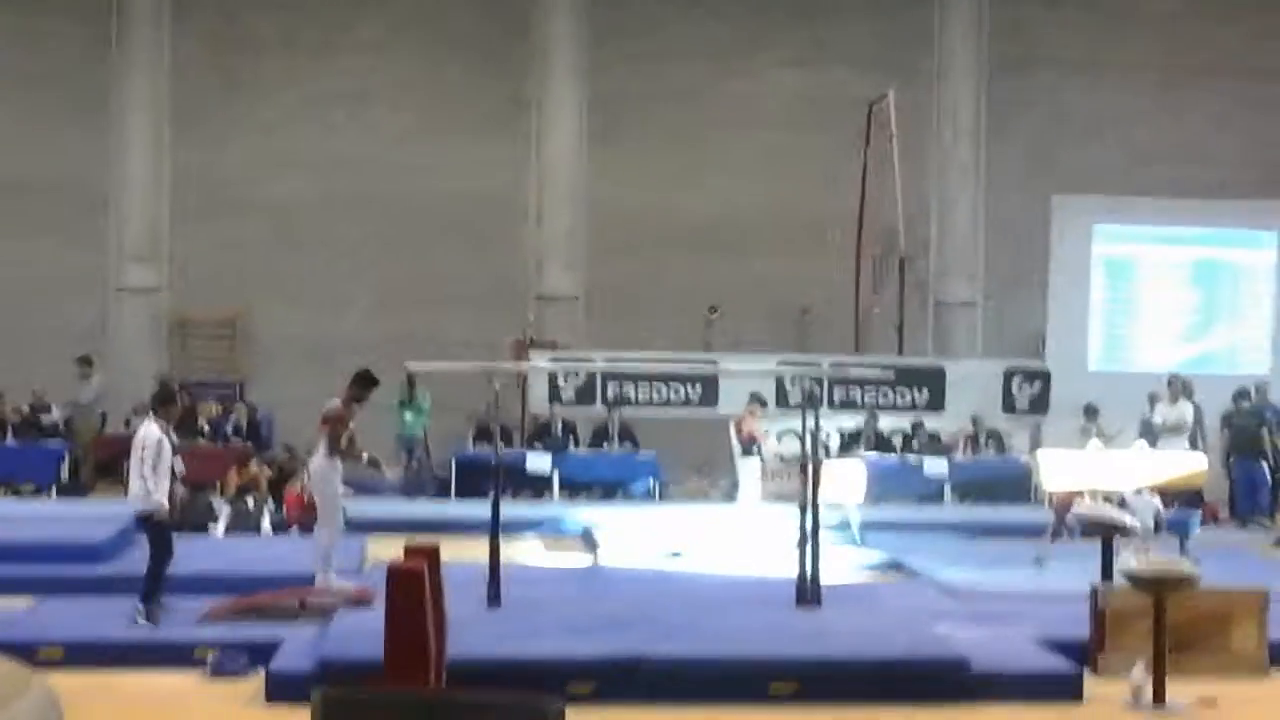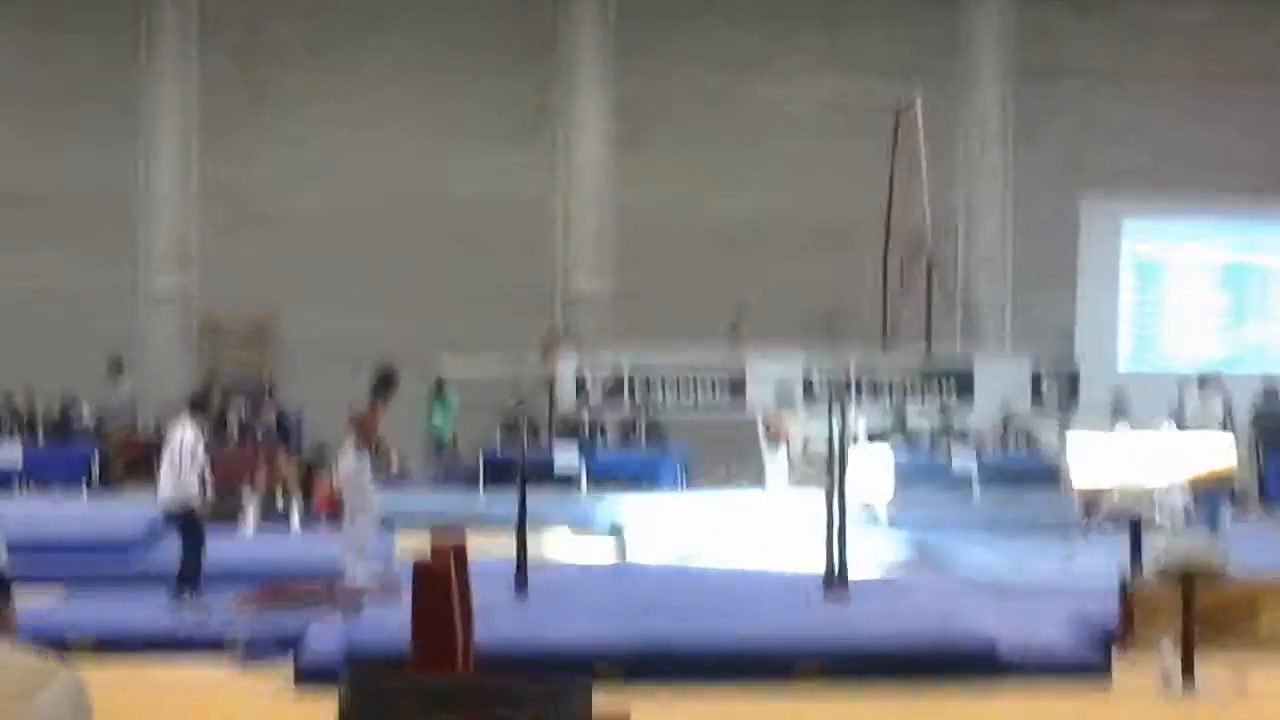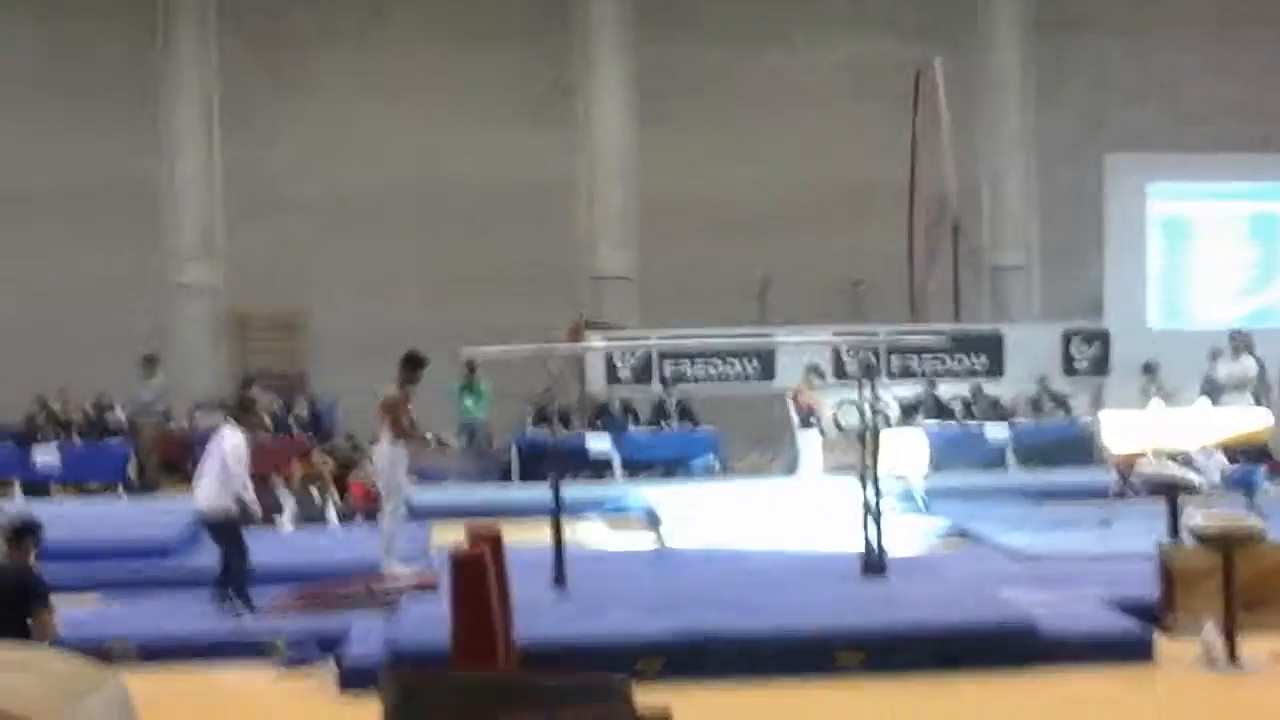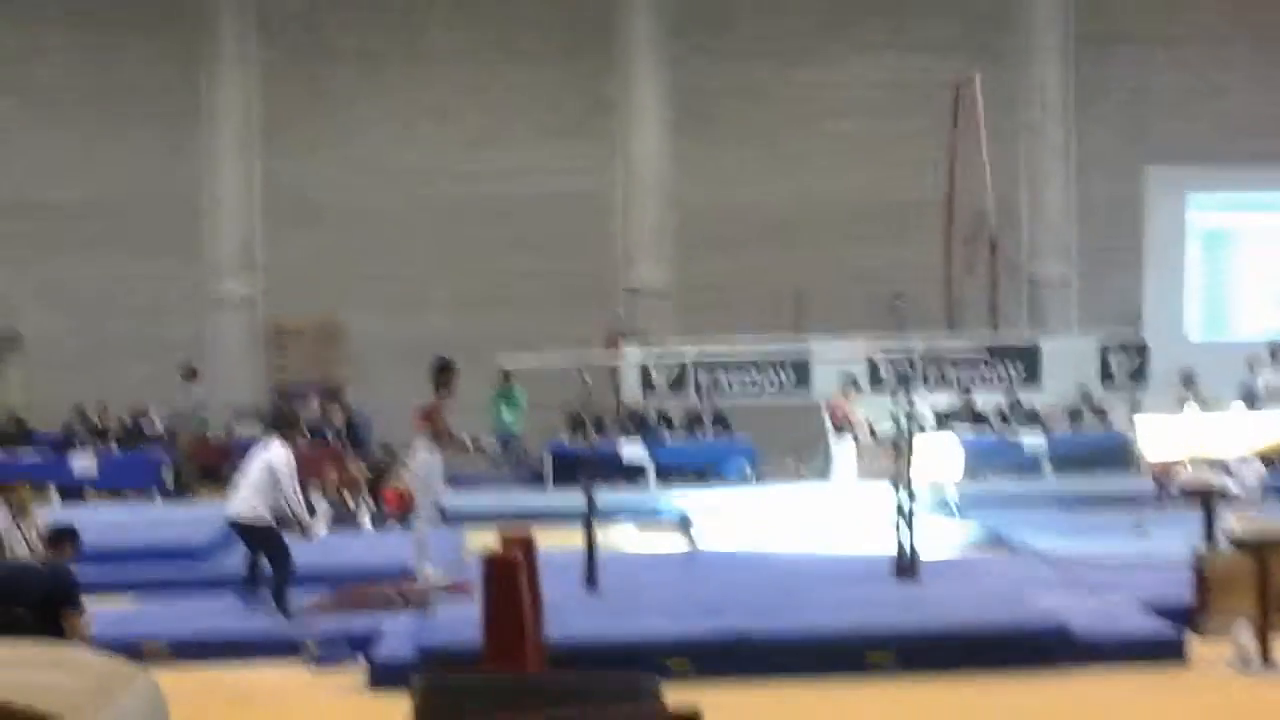
dt=0.2s
person 1, frame 1
left shoulder: (347, 410)
right shoulder: (337, 412)
left elbow: (349, 444)
right elbow: (334, 449)
left wrist: (365, 457)
right wrist: (364, 458)
left hip: (329, 468)
right hip: (325, 468)
left knee: (325, 523)
right knee: (332, 524)
left ankle: (324, 574)
right ankle: (325, 576)
person 1, frame 2
left shoulder: (373, 411)
right shoulder: (368, 412)
left elbow: (373, 443)
right elbow: (364, 446)
left hip: (357, 466)
right hip: (355, 466)
left knee: (352, 518)
right knee: (369, 514)
left ankle: (353, 566)
right ankle: (358, 565)
person 1, frame 3
left shoulder: (402, 396)
right shoulder: (396, 397)
left elbow: (410, 428)
right elbow: (401, 432)
left wrist: (425, 437)
right wrist: (428, 438)
left hip: (395, 455)
right hip: (391, 456)
left knee: (393, 509)
right knee: (395, 510)
left ankle: (388, 560)
right ankle: (389, 561)
person 1, frame 4
left shoulder: (438, 403)
right shoulder: (434, 404)
left elbow: (445, 434)
right elbow: (440, 437)
left wrist: (465, 443)
right wrist: (466, 444)
left hip: (430, 461)
right hip: (426, 461)
left knee: (426, 514)
right knee: (425, 514)
left ankle: (423, 564)
right ankle: (421, 565)
person 2, frame 1
left shoulder: (161, 430)
right shoulder: (152, 433)
right elbow: (146, 471)
left wrist: (163, 501)
right wrist: (158, 504)
left hip: (157, 502)
right hip: (151, 505)
left knee: (161, 551)
right knee: (161, 553)
left ankle: (151, 598)
right ankle: (144, 606)
person 2, frame 2
left shoulder: (194, 432)
right shoulder: (188, 434)
right elbow: (184, 470)
left wrist: (202, 496)
right wrist: (195, 500)
left hip: (183, 498)
right hip: (183, 500)
left knee: (192, 543)
right knee: (193, 544)
left ankle: (184, 589)
right ankle: (187, 590)
person 2, frame 3
left shoulder: (227, 435)
right shoulder: (235, 439)
right elbow: (238, 477)
left wrist: (247, 503)
right wrist: (253, 506)
left hip: (209, 502)
right hip: (217, 504)
left knee: (232, 549)
right knee: (237, 551)
left ankle: (222, 591)
right ankle: (242, 601)
person 2, frame 4
left shoulder: (266, 449)
right shoulder: (282, 454)
right elbow: (290, 490)
left wrist: (291, 518)
right wrist: (305, 521)
left hip: (238, 512)
right hip: (252, 515)
left knee: (259, 550)
right knee: (282, 559)
left ankle: (249, 591)
right ankle: (282, 610)
